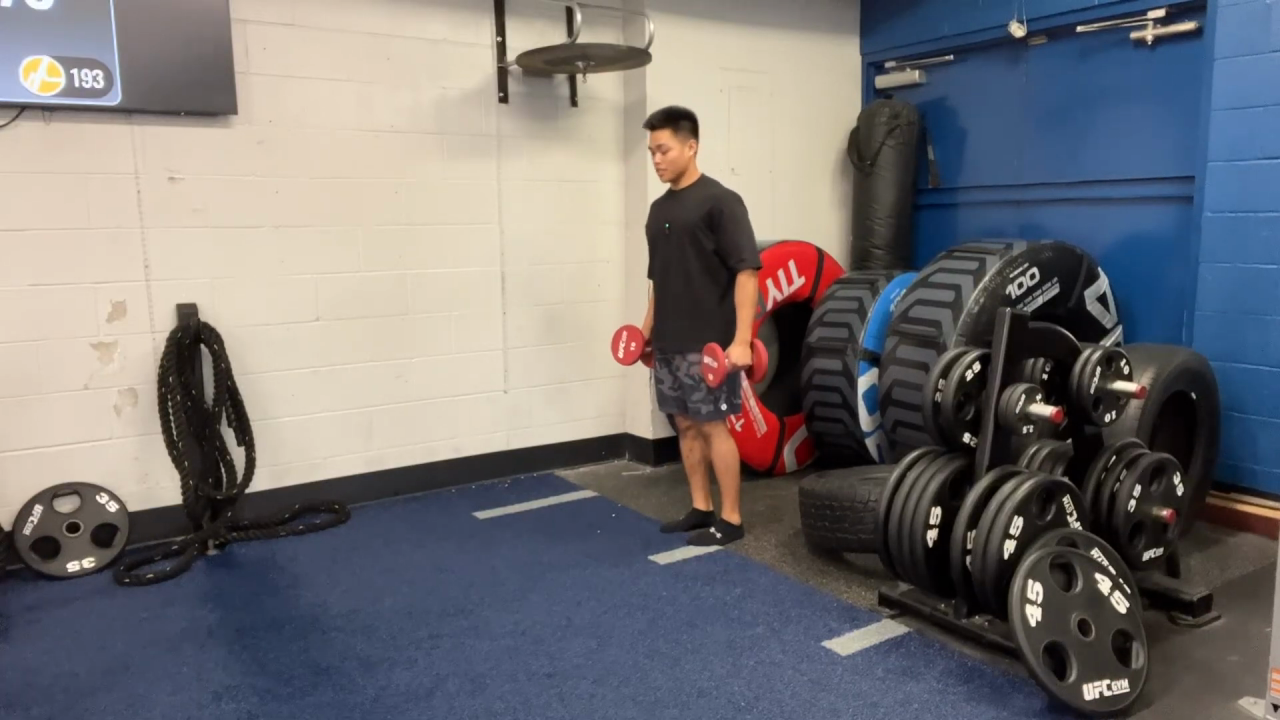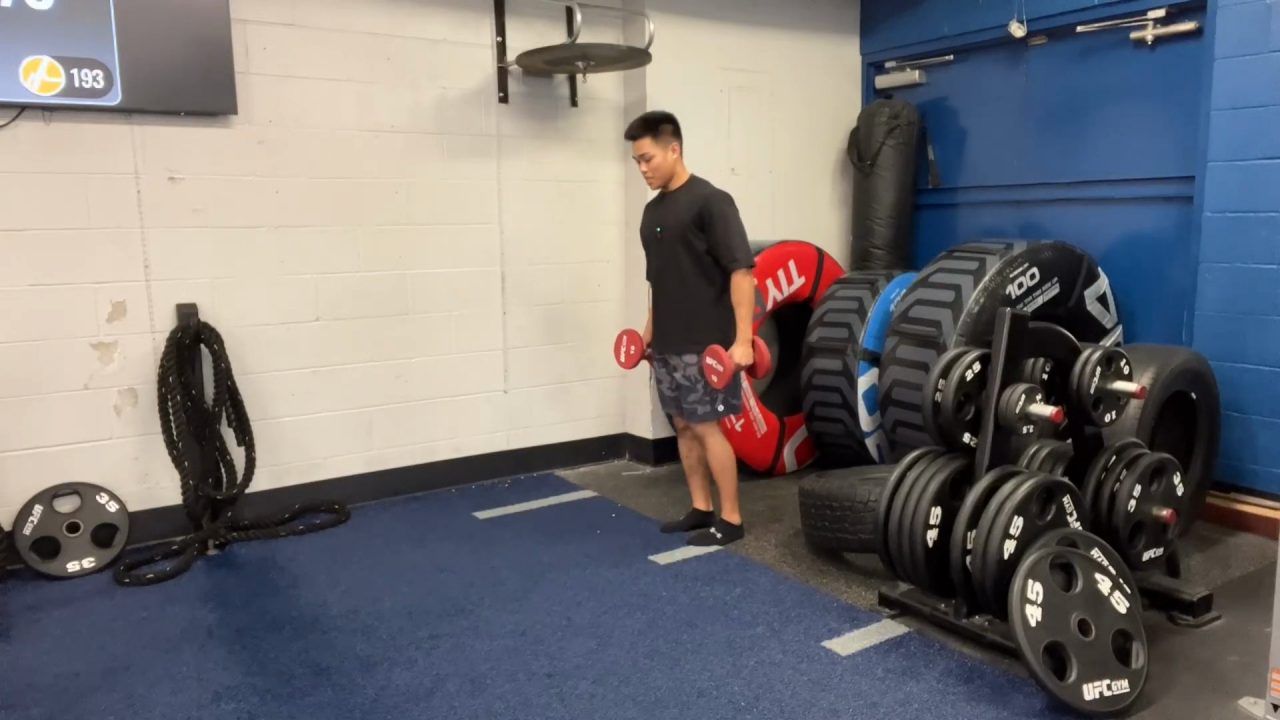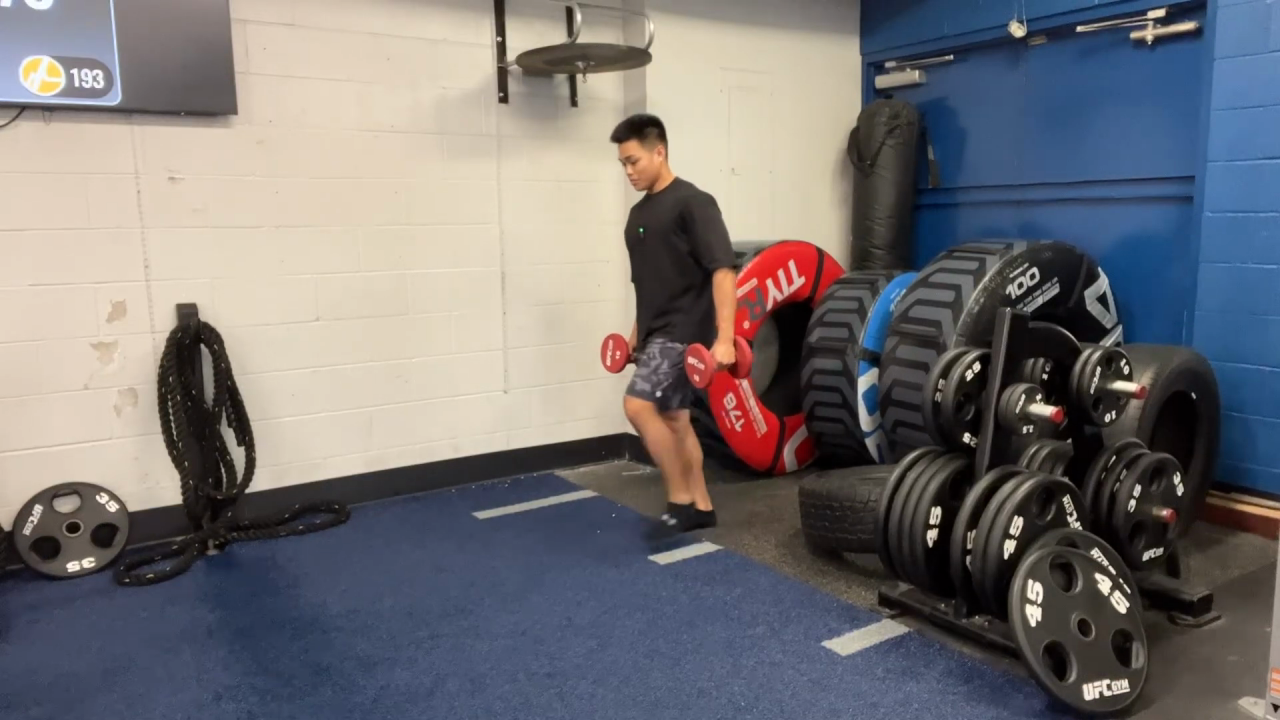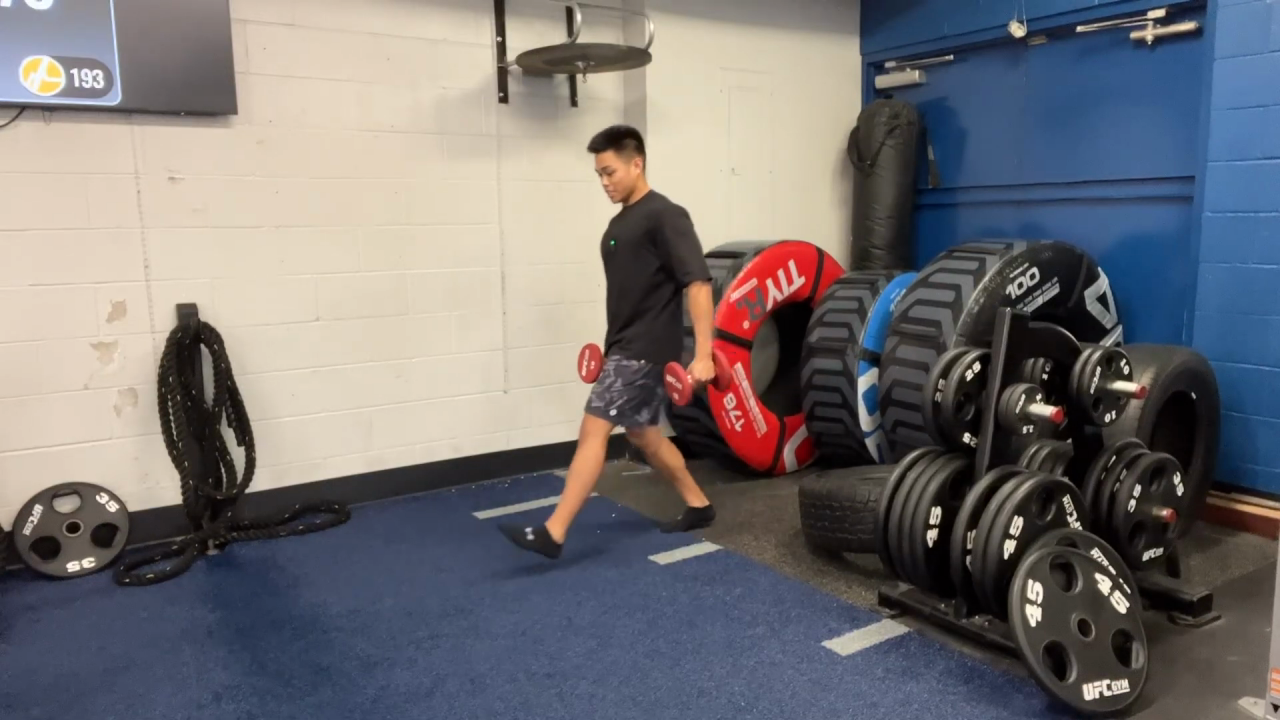
dt=0.4s
person 1, frame 1
left shoulder: (720, 201)
right shoulder: (659, 208)
left elbow: (747, 271)
left wrist: (741, 339)
right wrist: (648, 327)
left hip: (707, 344)
right hip: (668, 343)
left knee: (713, 427)
right knee: (686, 425)
left ankle: (731, 520)
right ankle: (700, 509)
person 1, frame 2
left shoulder: (710, 201)
right shoulder: (653, 209)
left elbow: (741, 270)
left wrist: (743, 338)
right wrist: (649, 329)
left hip: (705, 343)
right hip: (668, 343)
left knee: (706, 428)
right knee: (683, 425)
left ankle: (731, 519)
right ankle: (701, 510)
person 1, frame 3
left shoulder: (693, 203)
right shoulder: (639, 212)
left elbow: (723, 270)
left wrist: (724, 339)
right wrist: (635, 332)
left hip: (683, 332)
right hip: (656, 333)
left knee: (638, 406)
right knee: (673, 419)
left ankle: (681, 498)
right ankle: (701, 507)
person 1, frame 4
left shoulder: (665, 216)
right shoulder: (620, 222)
left elbow: (698, 284)
left wrist: (703, 354)
right wrist: (613, 346)
left hip: (646, 349)
right hip: (627, 347)
left knee: (593, 429)
right knee: (644, 433)
left ankle: (551, 533)
right ankle: (697, 506)
